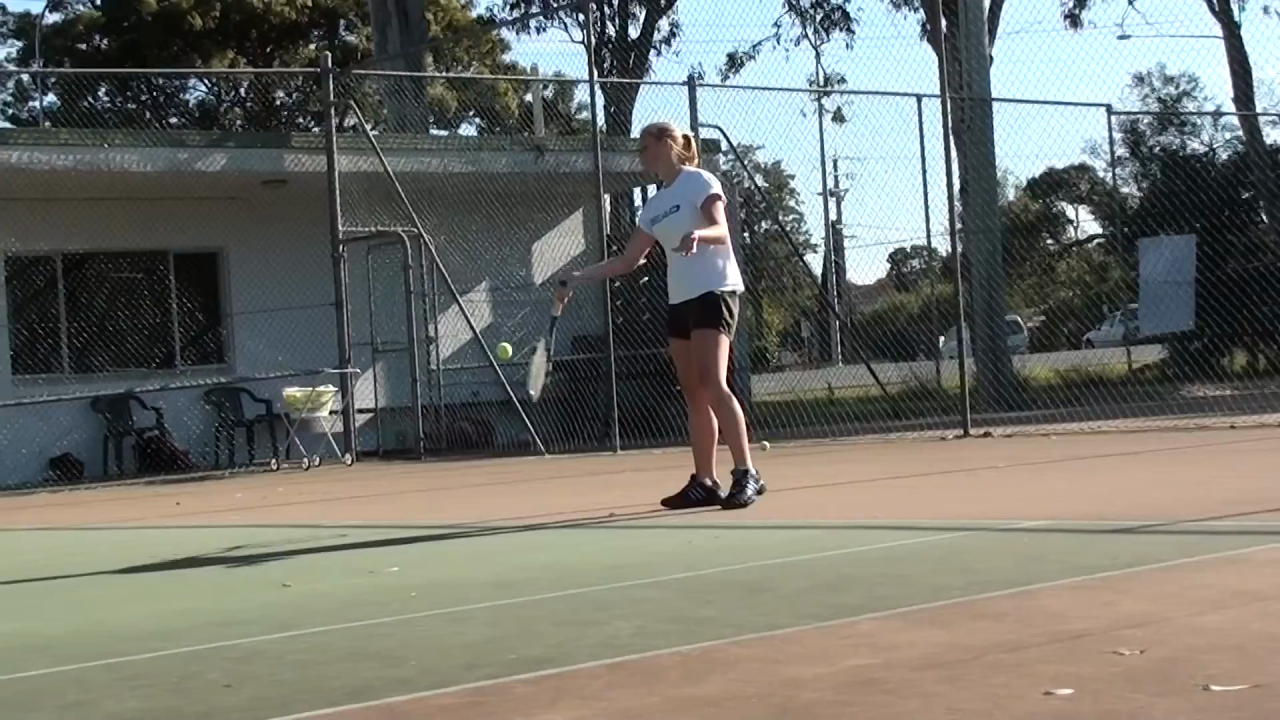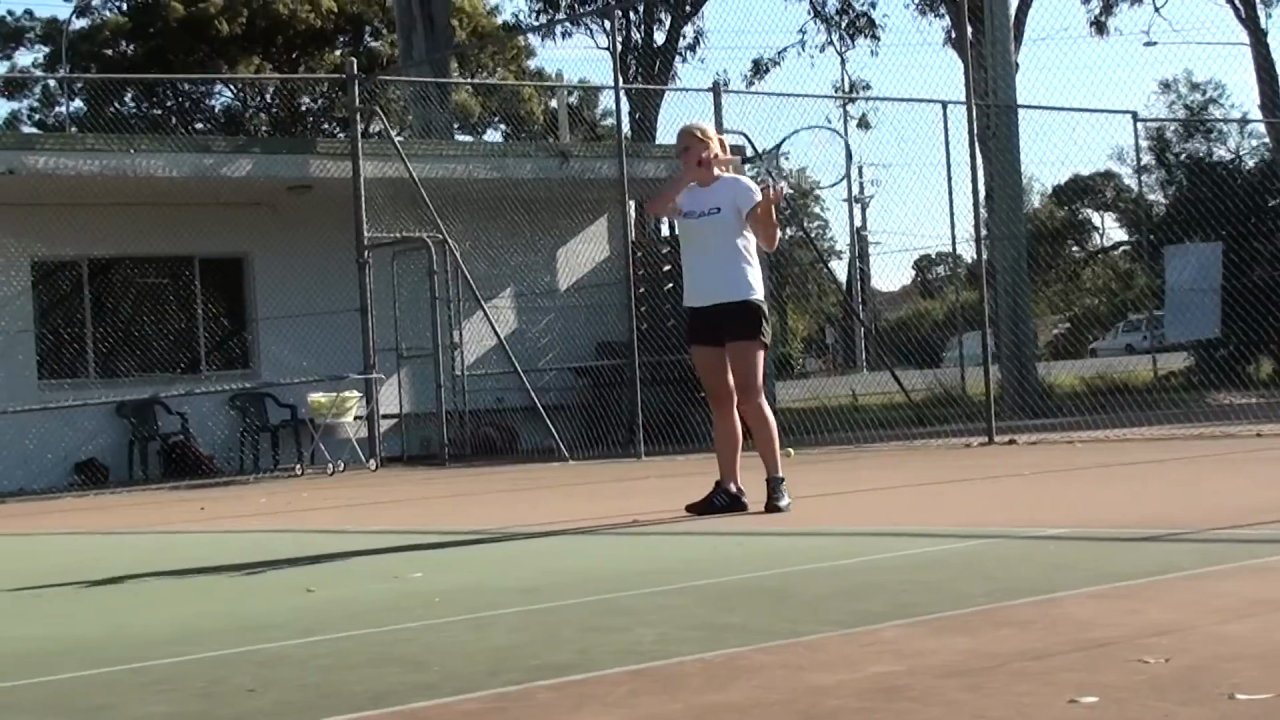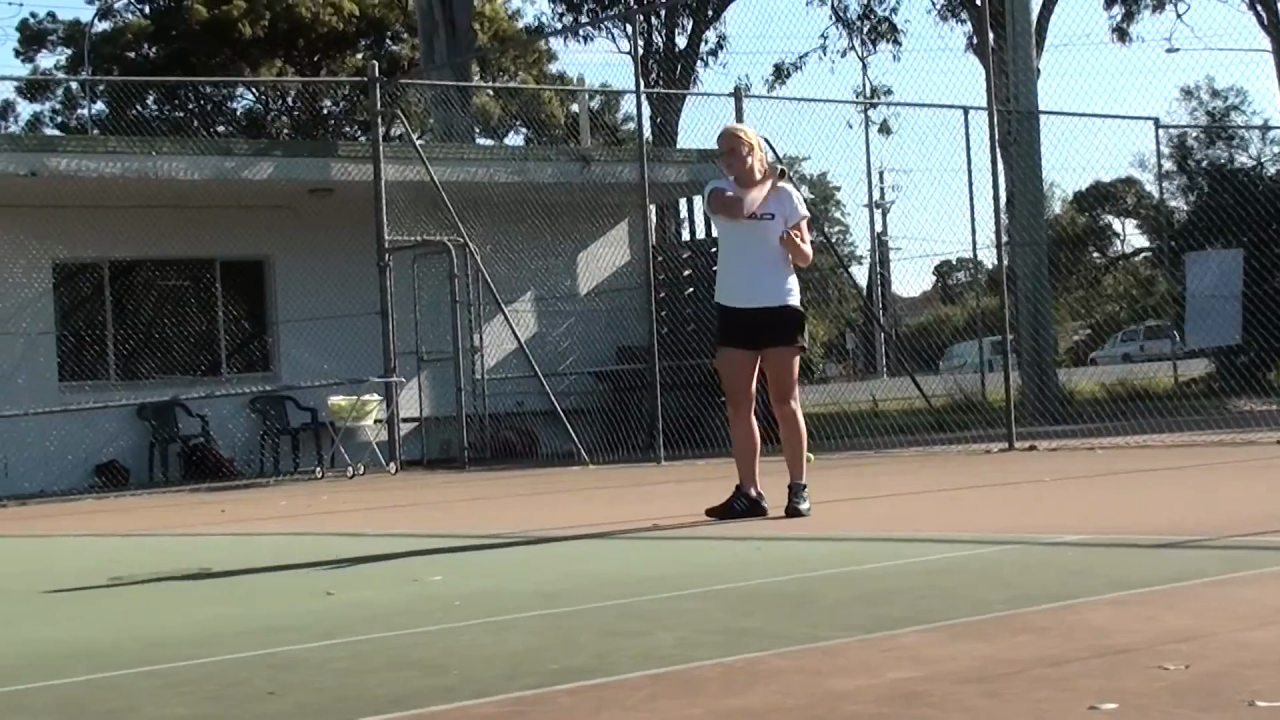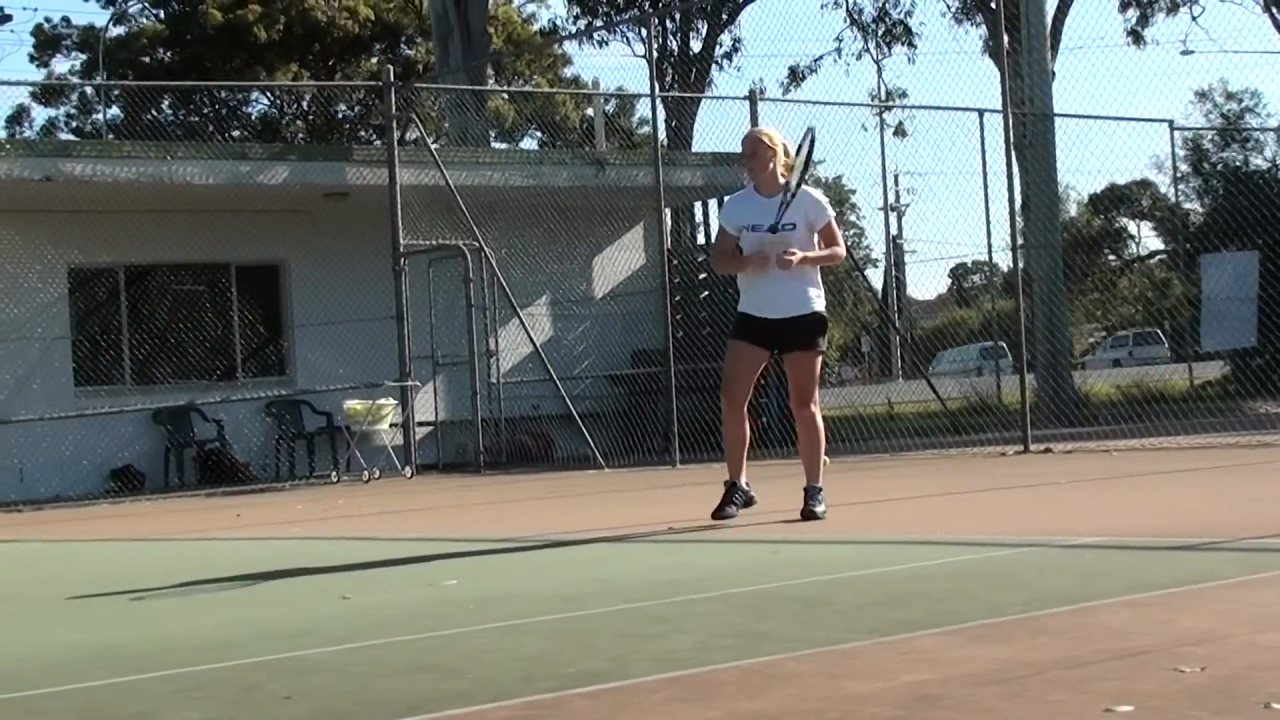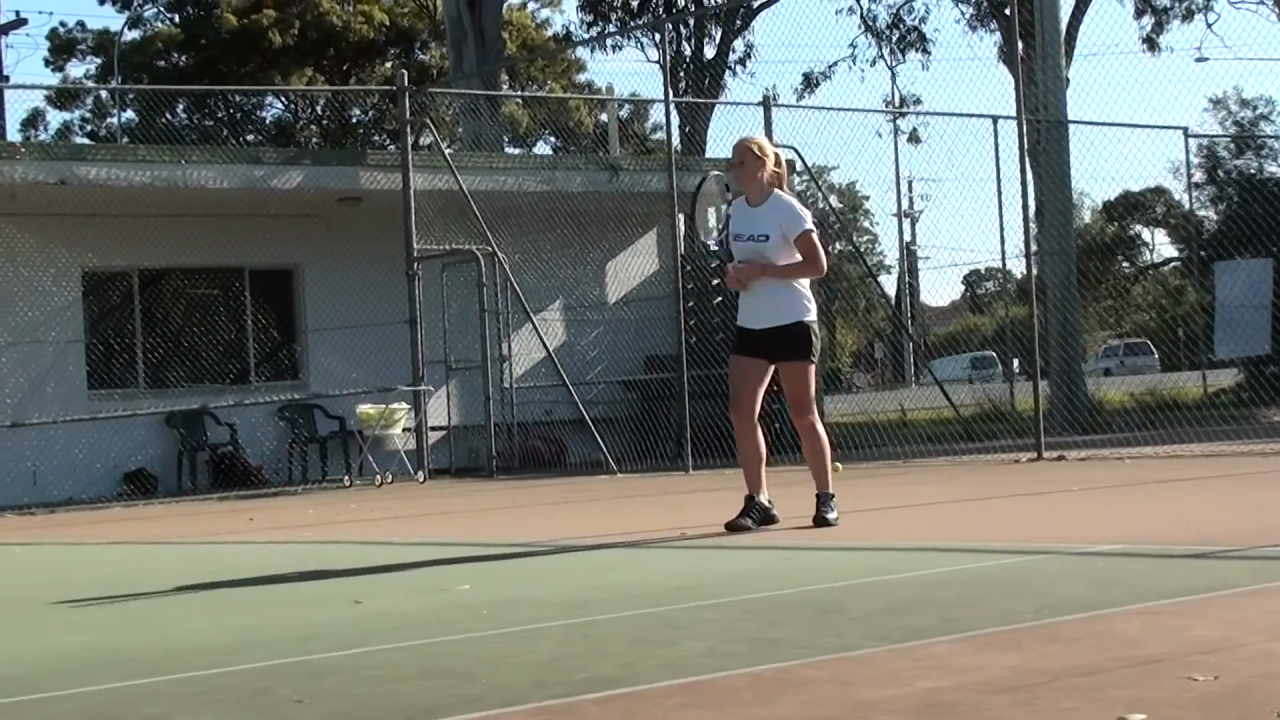
dt=0.3s
person 1, frame 1
left shoulder: (700, 181)
right shoulder: (653, 206)
left elbow: (721, 233)
right elbow: (628, 260)
left wrist: (699, 234)
right wrist: (580, 277)
left hip: (714, 293)
right hip: (680, 301)
left knee: (712, 384)
right knee: (693, 393)
left ankle: (746, 474)
right ankle: (704, 481)
person 1, frame 2
left shoulder: (739, 188)
right shoulder: (682, 197)
left elbow: (769, 242)
right elbow: (655, 206)
left wrist: (769, 210)
right wrist: (690, 172)
left hip: (741, 302)
right hip: (699, 308)
left knee: (750, 396)
right knee: (720, 401)
left ankle: (776, 482)
right ankle: (729, 488)
person 1, frame 3
left shoulder: (787, 195)
right shoulder: (717, 191)
left elbow: (805, 256)
right elbow: (740, 206)
left wrist: (795, 244)
right wrist: (766, 180)
left hip: (779, 307)
right hip: (733, 309)
left knee: (784, 402)
right knee: (740, 406)
left ankle: (798, 488)
right ankle: (749, 494)
person 1, frame 4
left shoulder: (809, 199)
right shoulder: (735, 206)
left elbow: (839, 251)
right elbow: (719, 262)
left wrist: (803, 257)
right wrist: (749, 261)
left hip: (802, 313)
right hip: (753, 314)
left knee: (804, 405)
right knee: (731, 398)
left ankle: (814, 492)
right ankle: (737, 486)
person 1, frame 5
left shoulder: (789, 210)
right shoulder: (734, 212)
left elbow: (817, 266)
left wrist: (764, 269)
right wrist: (736, 273)
left hip: (792, 322)
right hip: (751, 326)
left knee: (803, 414)
right knee: (742, 412)
left ankle: (826, 497)
right ankle: (758, 502)
